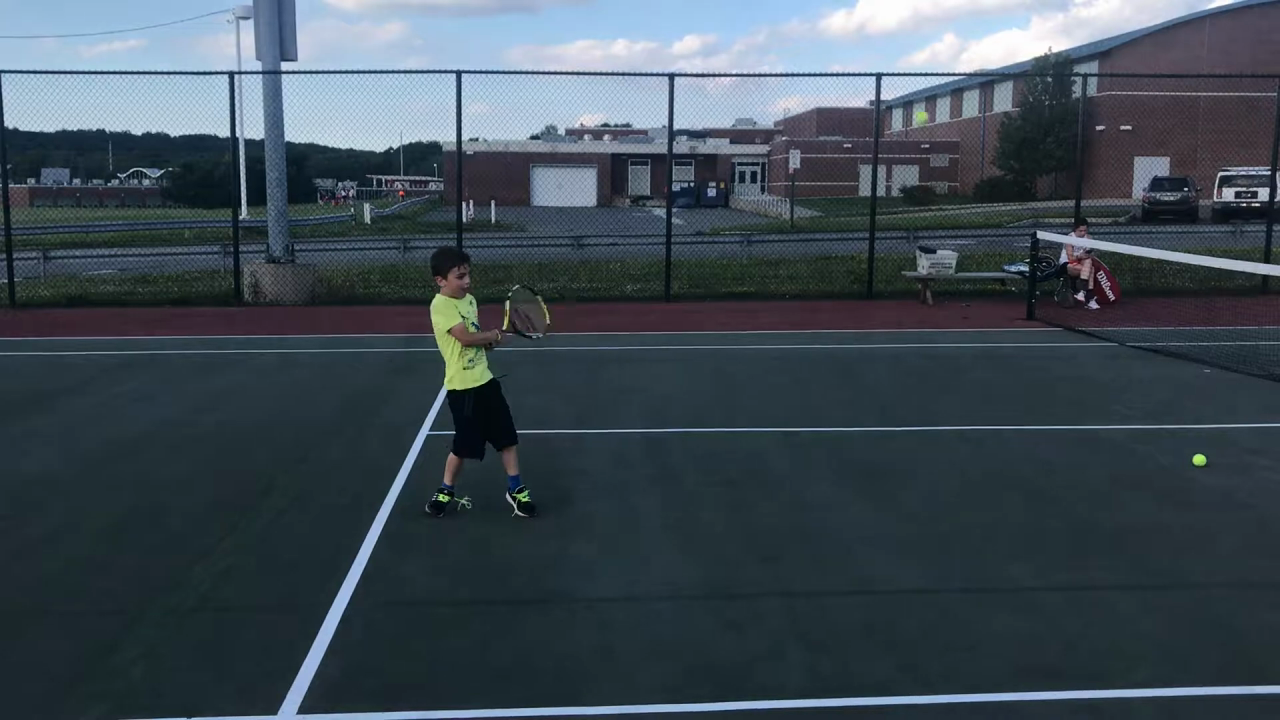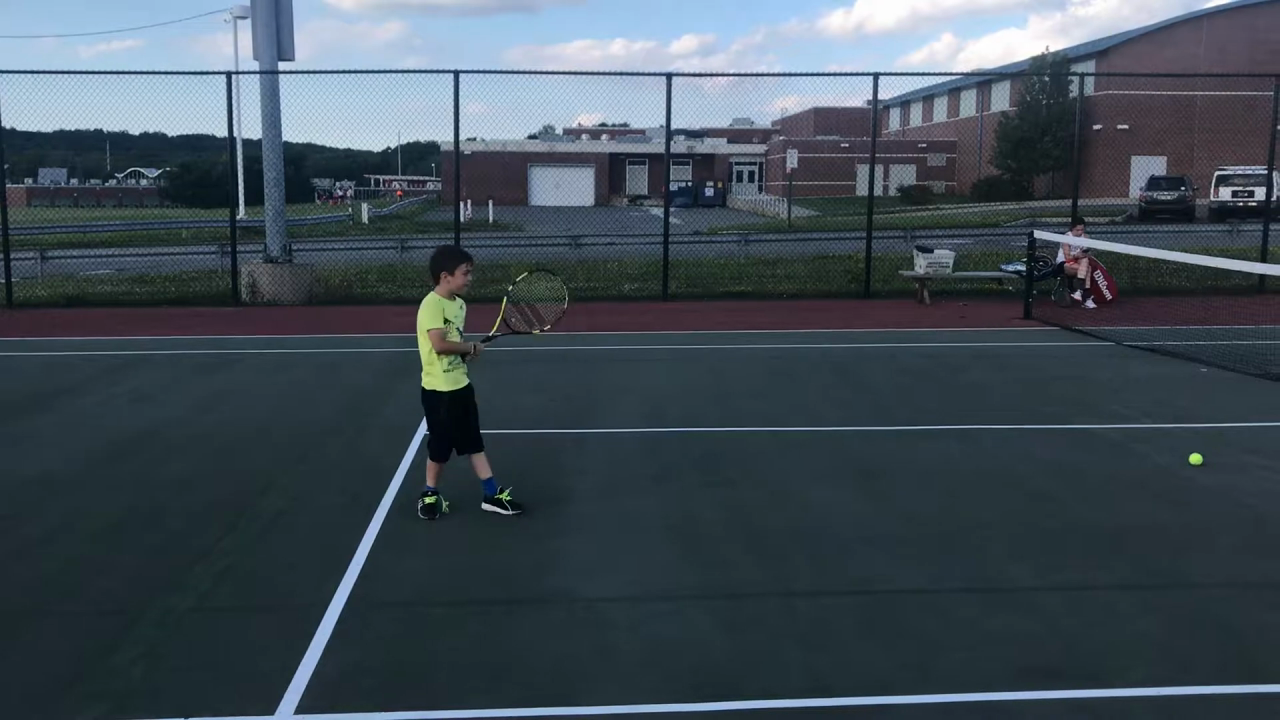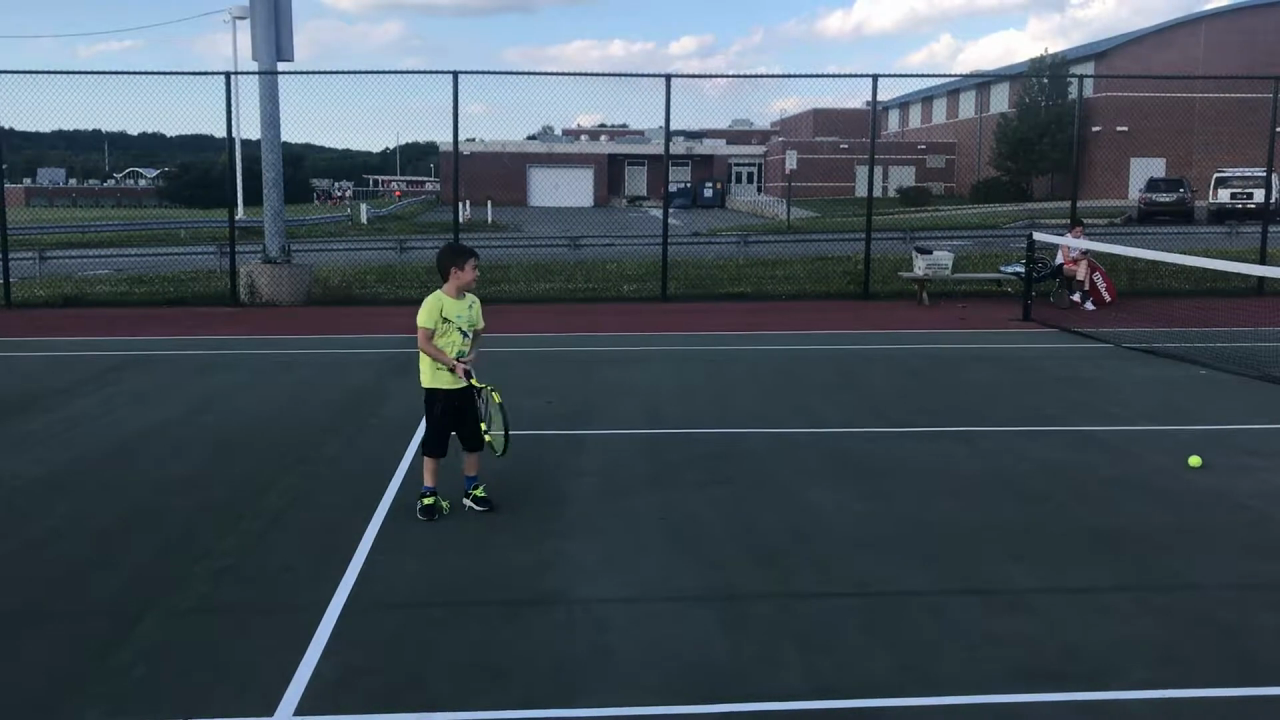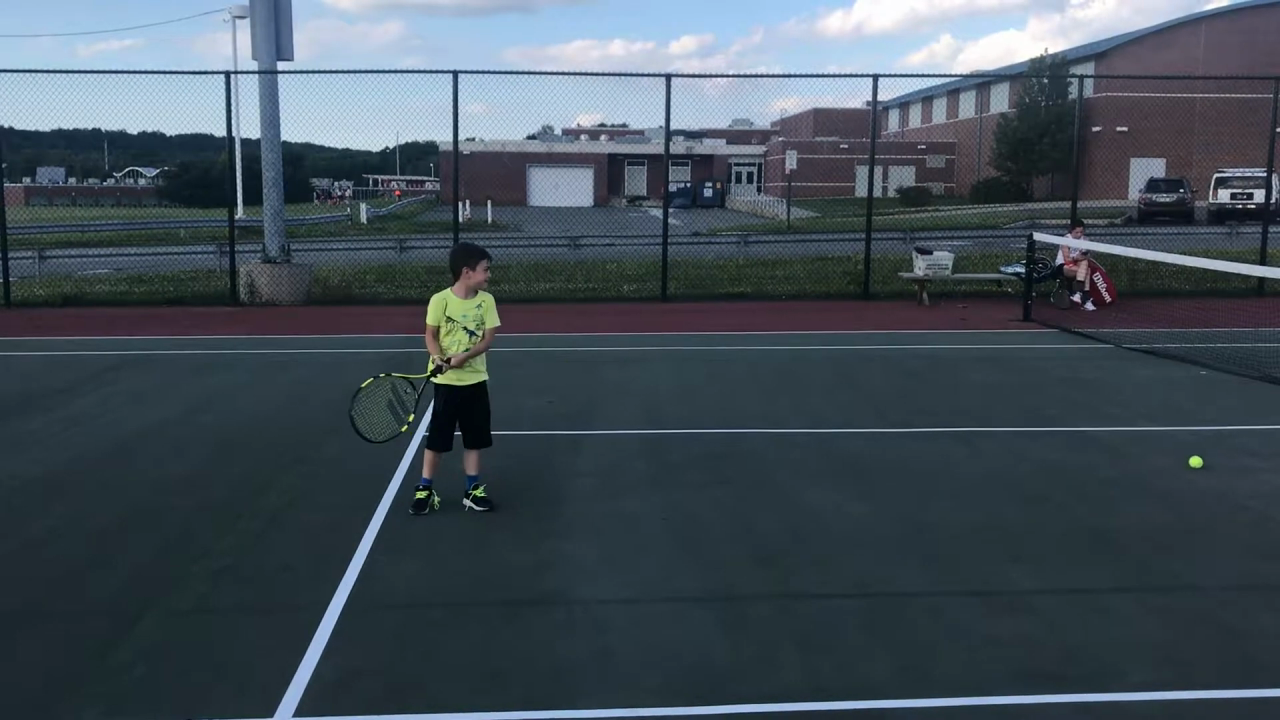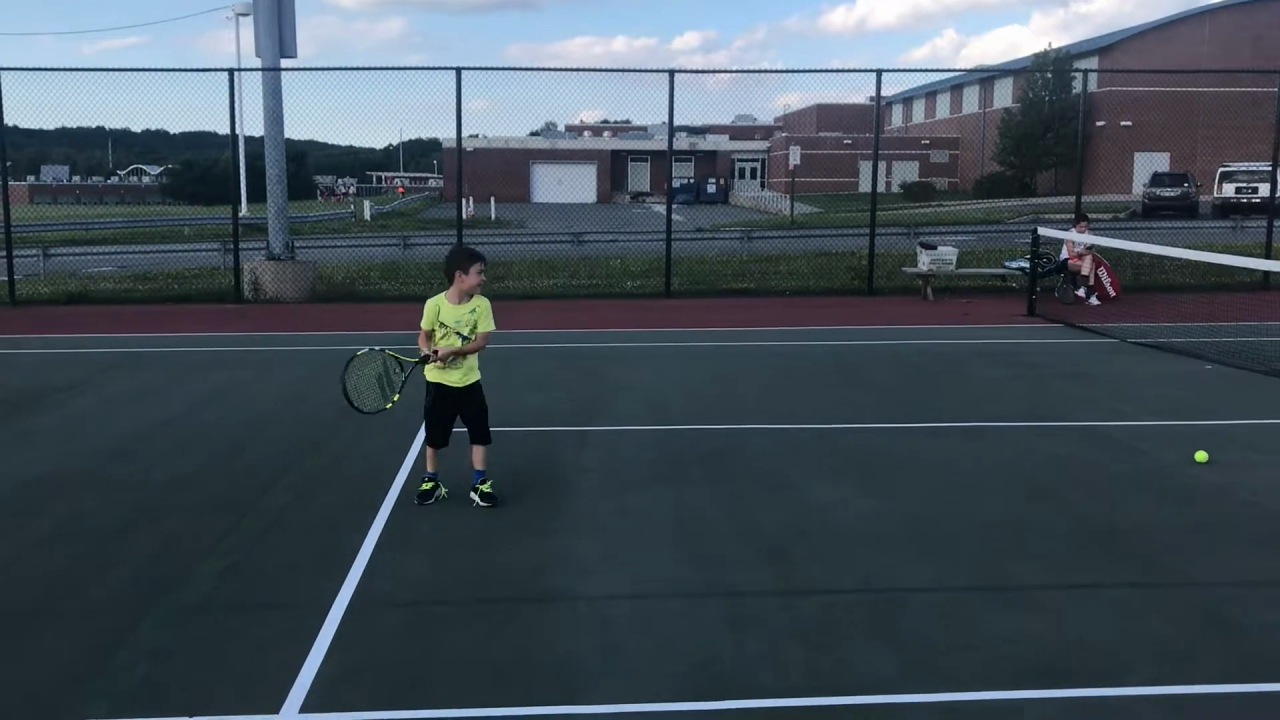
dt=0.3s
person 1, frame 1
left shoulder: (469, 298)
right shoulder: (441, 304)
right elbow: (466, 337)
left wrist: (486, 339)
right wrist: (495, 335)
left hip: (485, 380)
right hip: (463, 386)
left knee: (507, 436)
right knee: (465, 444)
left ankle: (516, 489)
right ankle: (445, 491)
person 1, frame 2
left shoulder: (458, 303)
right shoulder: (431, 305)
right elbow: (439, 344)
left wrist: (467, 349)
right wrist: (470, 347)
left hip: (461, 384)
right hip: (438, 389)
left knee: (473, 441)
right knee: (440, 445)
left ankle: (492, 494)
right ankle: (430, 495)
person 1, frame 3
left shoulder: (473, 302)
right shoulder: (433, 303)
right elbow: (424, 343)
left wrist: (468, 358)
right wrist: (452, 363)
left hip: (465, 383)
right hip: (438, 384)
left knee: (473, 439)
right knee: (434, 441)
left ankle: (472, 489)
right ankle: (428, 495)
person 1, frame 4
left shoulder: (487, 300)
right shoulder: (440, 300)
left elbow: (488, 339)
right elbow: (431, 336)
left wrist: (464, 356)
right wrist: (437, 357)
left hip: (475, 380)
right hip: (446, 381)
left knee: (475, 437)
right knee: (437, 437)
left ankle: (472, 489)
right ankle: (424, 489)
person 1, frame 5
left shoulder: (481, 305)
right shoulder: (434, 304)
left elbow: (482, 342)
right elbow: (424, 336)
left wrist: (453, 351)
right wrist: (427, 351)
left hip: (468, 380)
right hip: (439, 380)
left knee: (480, 433)
right knee: (434, 434)
left ankle: (479, 484)
right ankle: (431, 480)
